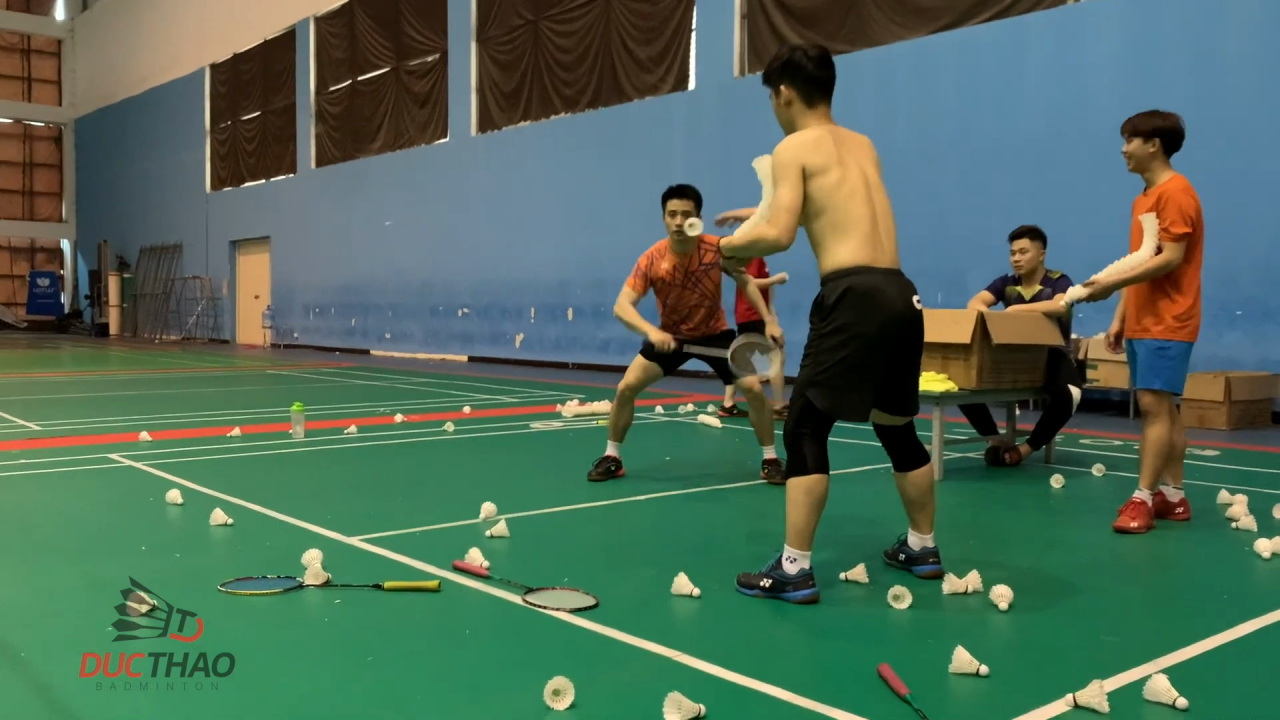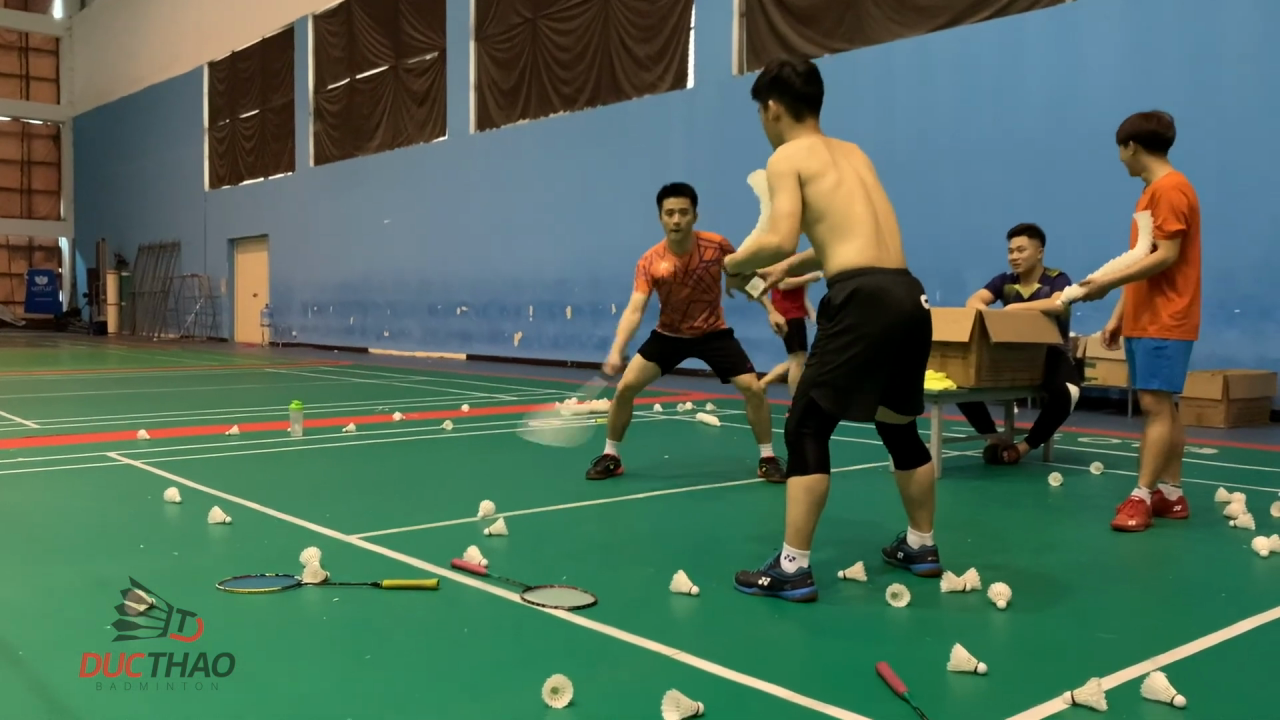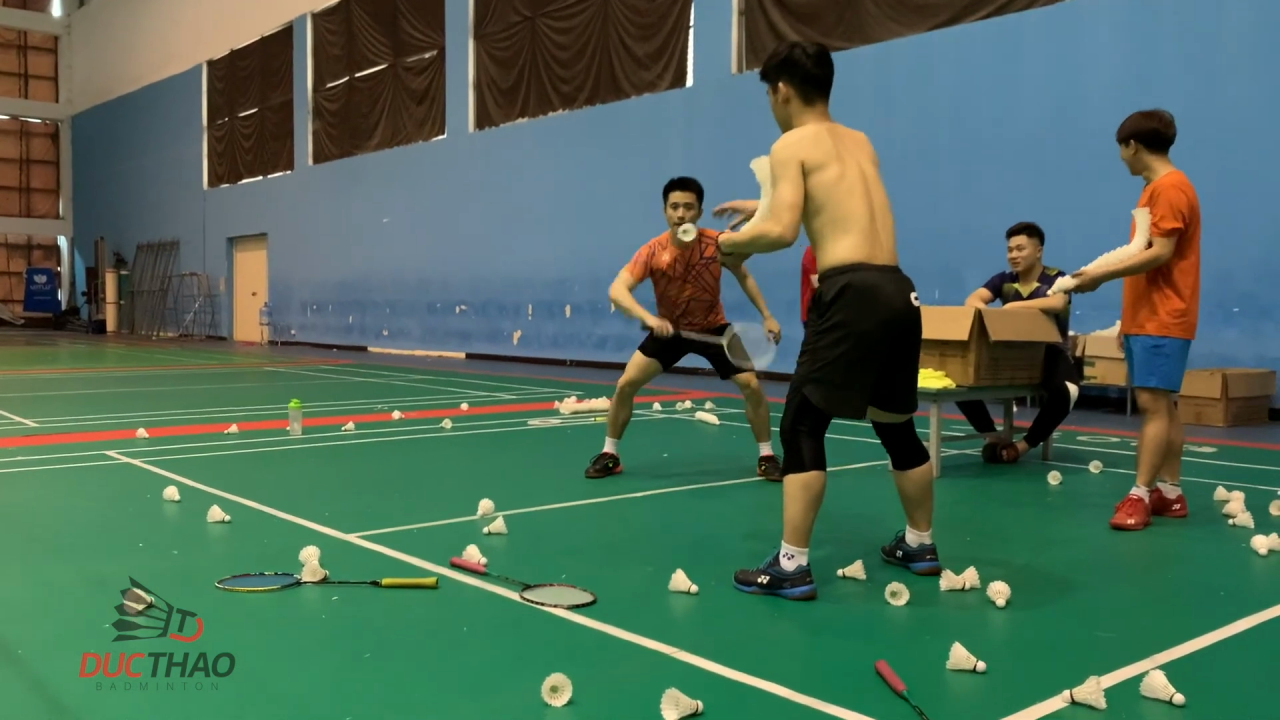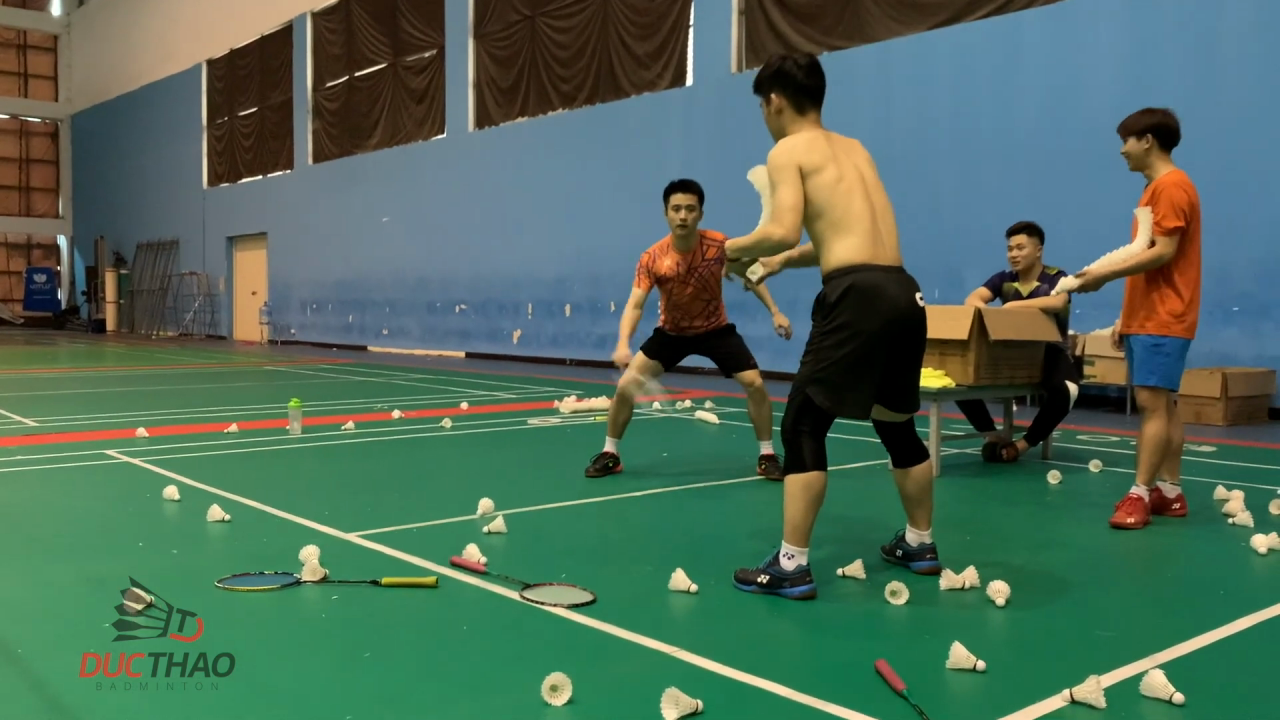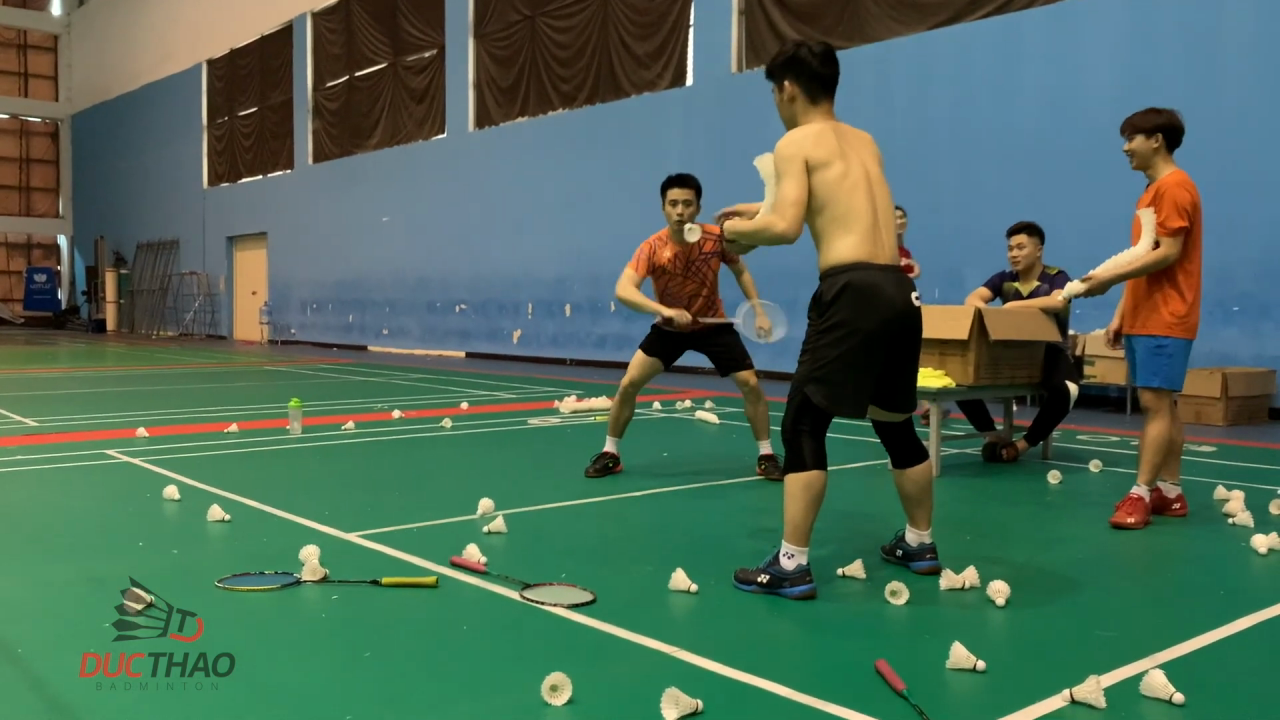
dt=0.3s
person 1, frame 1
left shoulder: (796, 147)
right shoulder: (862, 145)
left elbow: (778, 234)
left wrist: (732, 245)
right wrist: (758, 215)
left hip: (856, 297)
right hip: (900, 294)
left knee: (805, 429)
right knee: (897, 425)
left ankle: (794, 569)
right ankle: (922, 548)
person 1, frame 2
left shoulder: (787, 158)
right shoulder: (853, 154)
left elbow: (779, 240)
left wrist: (736, 262)
right wrist: (789, 268)
left hip: (864, 298)
right hip: (906, 294)
left knee: (806, 430)
right knee: (900, 425)
left ankle: (793, 569)
right ankle: (921, 546)
person 1, frame 3
left shoulder: (793, 144)
right shoulder: (859, 142)
left elbow: (781, 231)
left wrist: (731, 242)
right wrist: (759, 208)
left hip: (853, 294)
right hip: (897, 290)
left knee: (802, 426)
right knee: (896, 423)
left ankle: (791, 566)
right ankle: (920, 545)
person 1, frame 4
left shoulder: (788, 151)
right shoulder: (854, 149)
left elbow: (784, 232)
left wrist: (737, 248)
right wrist: (783, 261)
left hip: (858, 295)
right hip: (902, 291)
left knee: (803, 427)
right knee: (897, 424)
left ankle: (792, 566)
right ankle: (920, 544)
person 1, frame 5
left shoulder: (797, 142)
right shoulder: (864, 142)
left elbow: (785, 227)
left wrist: (736, 231)
right wrist: (763, 213)
left hip: (854, 293)
right hip: (899, 290)
left knee: (803, 425)
right knee: (895, 423)
left ankle: (791, 565)
right ankle: (919, 544)
person 2, frame 1
left shoulder: (1175, 192)
right shoulder: (1144, 197)
left elbow: (1171, 258)
left wrist: (1111, 283)
right wrist: (1120, 318)
left hip: (1166, 323)
right hip: (1144, 321)
left knee: (1153, 405)
right knee: (1164, 407)
left ankle: (1143, 498)
right ankle: (1172, 496)
person 2, frame 2
left shoulder: (1169, 187)
right shoulder: (1151, 192)
left elbow: (1166, 256)
left wrist: (1107, 282)
right wrist: (1118, 315)
left hip: (1165, 321)
right hip: (1145, 319)
left knee: (1155, 405)
right knee: (1163, 405)
left ankle: (1142, 496)
right ankle: (1171, 494)
person 2, frame 3
left shoulder: (1169, 187)
right shoulder: (1155, 189)
left elbow: (1160, 254)
left wrist: (1101, 275)
right wrist: (1128, 319)
left hip: (1163, 320)
right hip: (1147, 318)
left knee: (1152, 403)
right knee: (1161, 404)
left ankle: (1140, 495)
right ankle: (1169, 492)
person 2, frame 4
left shoulder: (1171, 185)
right shoulder: (1155, 188)
left elbow: (1163, 253)
left wrist: (1104, 275)
right wrist: (1125, 317)
left hip: (1163, 319)
right hip: (1146, 317)
left knee: (1151, 401)
right knee: (1162, 404)
left ankle: (1140, 494)
right ankle: (1169, 491)
person 2, frame 5
left shoulder: (1174, 187)
right shoulder: (1150, 192)
left elbow: (1167, 254)
left wrist: (1109, 278)
right wrist: (1120, 314)
left hip: (1164, 319)
right hip: (1143, 318)
left knee: (1155, 403)
right knee: (1162, 405)
left ankle: (1141, 494)
right ankle: (1169, 491)
person 3, frame 1
left shoulder: (717, 249)
right shoulder: (651, 260)
left elbow: (744, 282)
right elbow: (622, 307)
left wrist: (768, 321)
right wrist: (649, 331)
left hip: (715, 335)
right hip: (669, 338)
left knee: (755, 392)
right knee: (625, 389)
left ankle: (771, 460)
right ankle: (611, 458)
person 3, frame 2
left shoulder: (717, 245)
right shoulder: (650, 261)
right elbow: (634, 311)
right wrist: (616, 351)
left hip: (713, 334)
right hip: (668, 335)
left knee: (753, 389)
right knee: (625, 388)
left ankle: (768, 458)
right ankle: (610, 456)
person 3, frame 3
left shoulder: (717, 243)
right shoulder: (652, 252)
left elbow: (743, 275)
right elbow: (616, 292)
left wrist: (767, 316)
right wrist: (647, 317)
left hip: (713, 329)
right hip: (668, 332)
left knee: (752, 387)
right knee: (625, 384)
left ankle: (767, 457)
right ankle: (609, 454)
person 3, frame 4
left shoulder: (719, 244)
right shoulder: (653, 257)
right elbow: (634, 306)
left wrist: (775, 312)
right wrist: (622, 344)
left hip: (716, 330)
right hip: (670, 333)
left knee: (756, 385)
right knee: (626, 385)
left ankle: (767, 456)
right ankle: (610, 454)
person 3, frame 5
left shoulder: (716, 237)
right shoulder: (652, 247)
left elbow: (740, 270)
right elbow: (624, 291)
left wrist: (757, 310)
right wrist: (665, 311)
left hip: (714, 327)
right hip: (668, 329)
left knee: (751, 385)
right knee: (628, 384)
left ankle: (766, 456)
right ankle: (610, 453)
person 4, frame 1
left shoulder: (1059, 281)
right shoulder: (1007, 282)
left elbow: (1059, 306)
right elbow: (975, 303)
left wrist: (1015, 309)
left hip: (1052, 358)
left knee: (1068, 395)
left ankle: (1027, 448)
right ankle: (996, 440)
person 4, frame 2
left shoulder: (1057, 279)
right shoulder: (1005, 281)
left elbow: (1057, 304)
right elbow: (973, 302)
left wrist: (1013, 308)
left hip: (1050, 356)
left knee: (1066, 393)
left ankle: (1026, 446)
right ankle: (994, 438)
person 4, frame 3
left shoulder: (1056, 278)
right shoulder: (1004, 280)
left elbow: (1057, 303)
right elbow: (972, 300)
left wrist: (1012, 306)
left hip: (1050, 355)
left knee: (1065, 392)
left ankle: (1025, 444)
right ankle: (994, 438)
person 4, frame 4
left shoulder: (1056, 278)
right shoulder: (1003, 279)
left elbow: (1057, 302)
right elbow: (972, 299)
left wrist: (1012, 306)
left hip: (1049, 354)
left knee: (1065, 390)
left ankle: (1024, 443)
right ankle: (994, 436)
person 4, frame 5
left shoulder: (1056, 277)
right shoulder: (1004, 279)
left elbow: (1057, 302)
right elbow: (972, 299)
left wrist: (1012, 305)
left hip: (1049, 354)
left knee: (1065, 391)
left ankle: (1025, 443)
right ankle: (994, 437)
